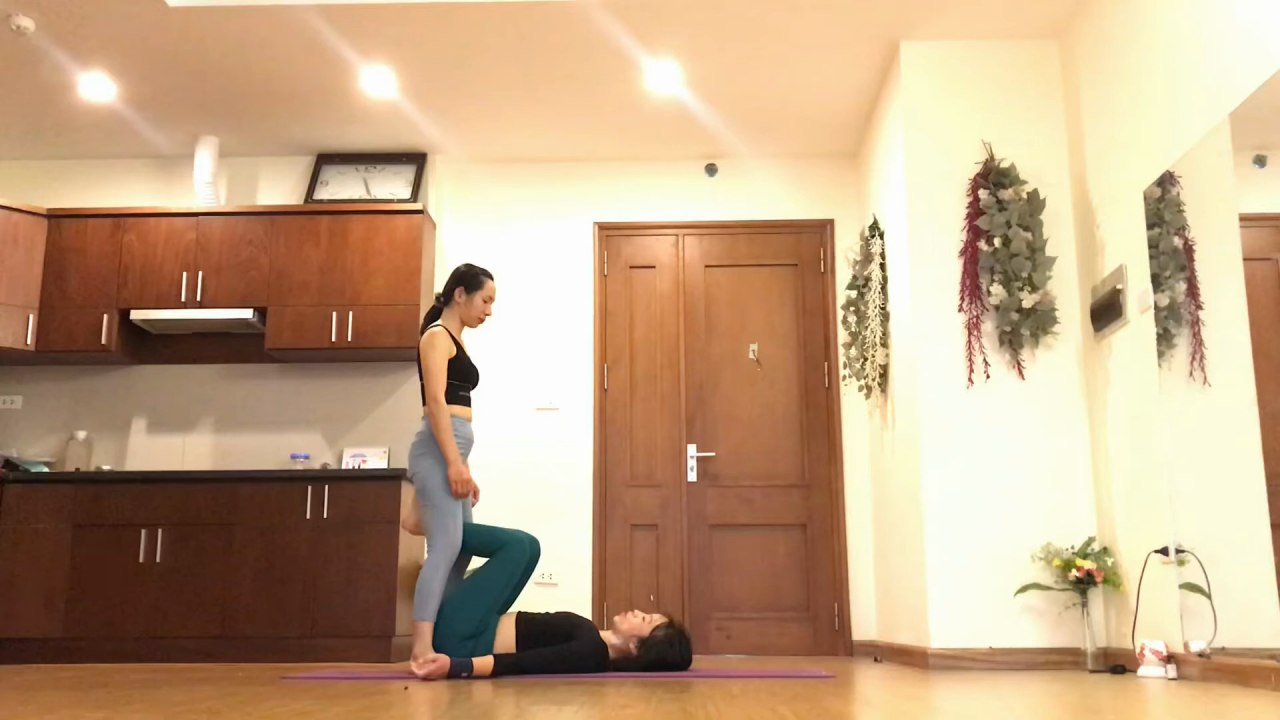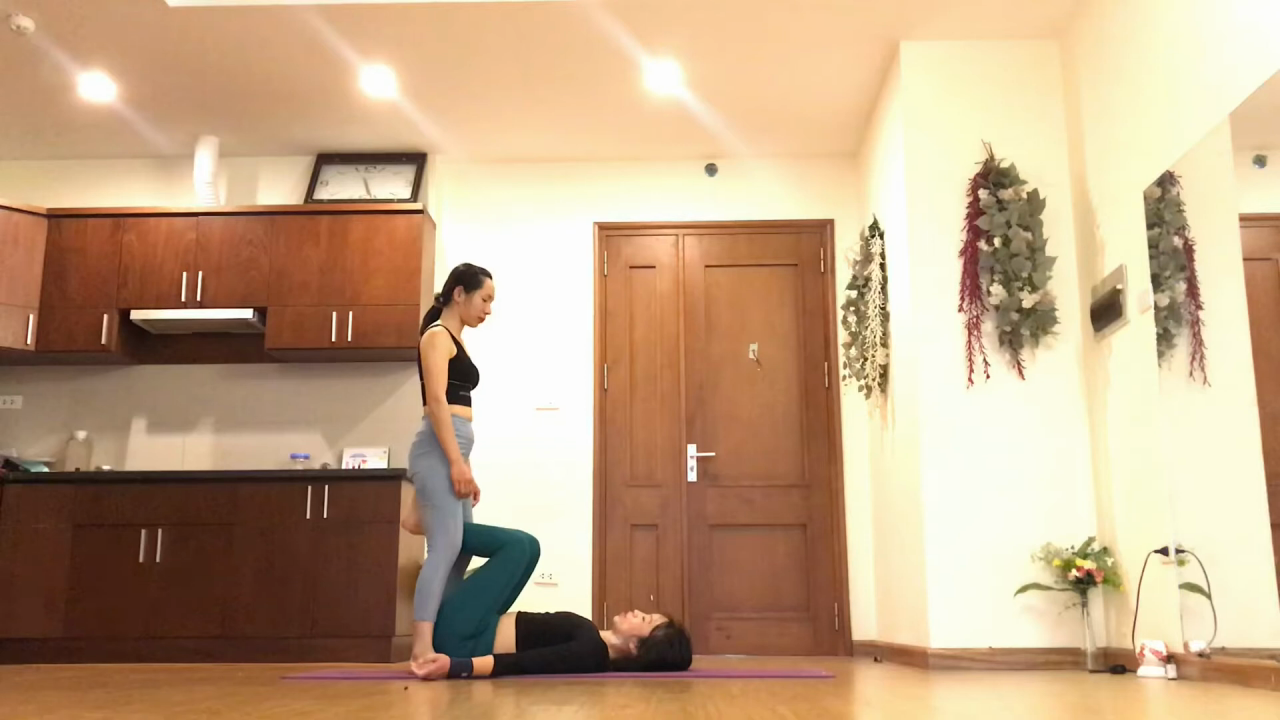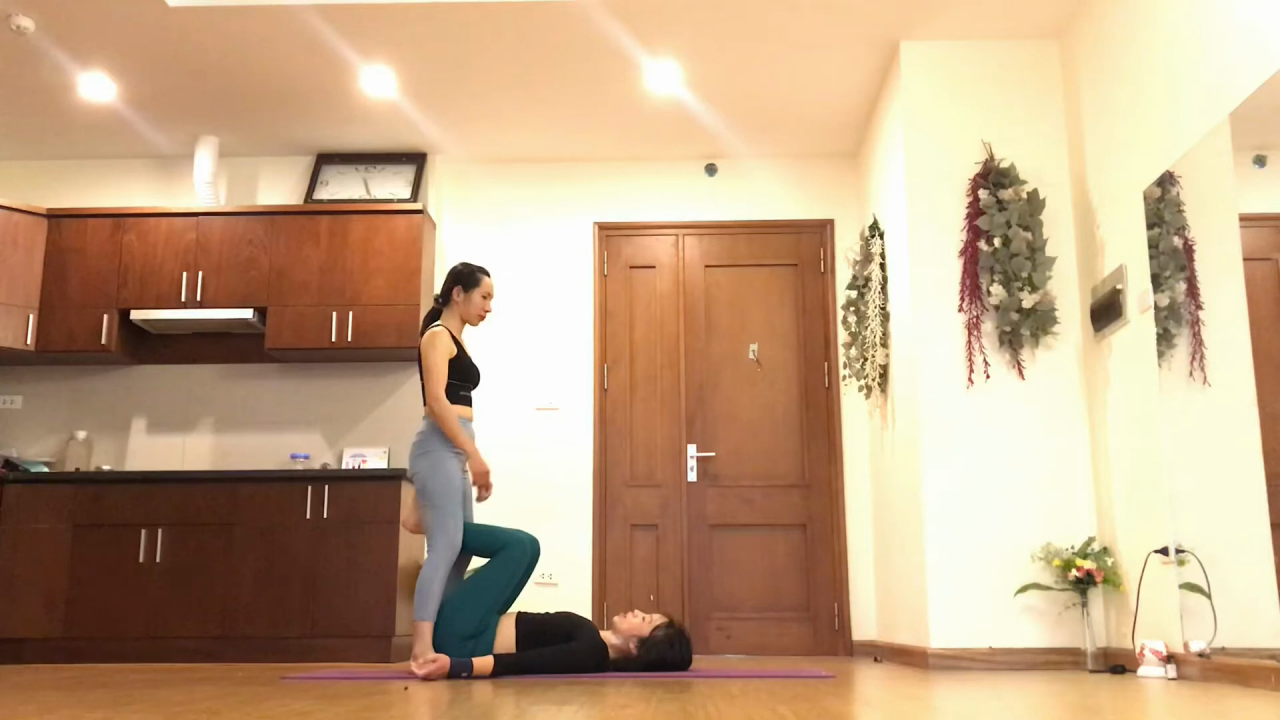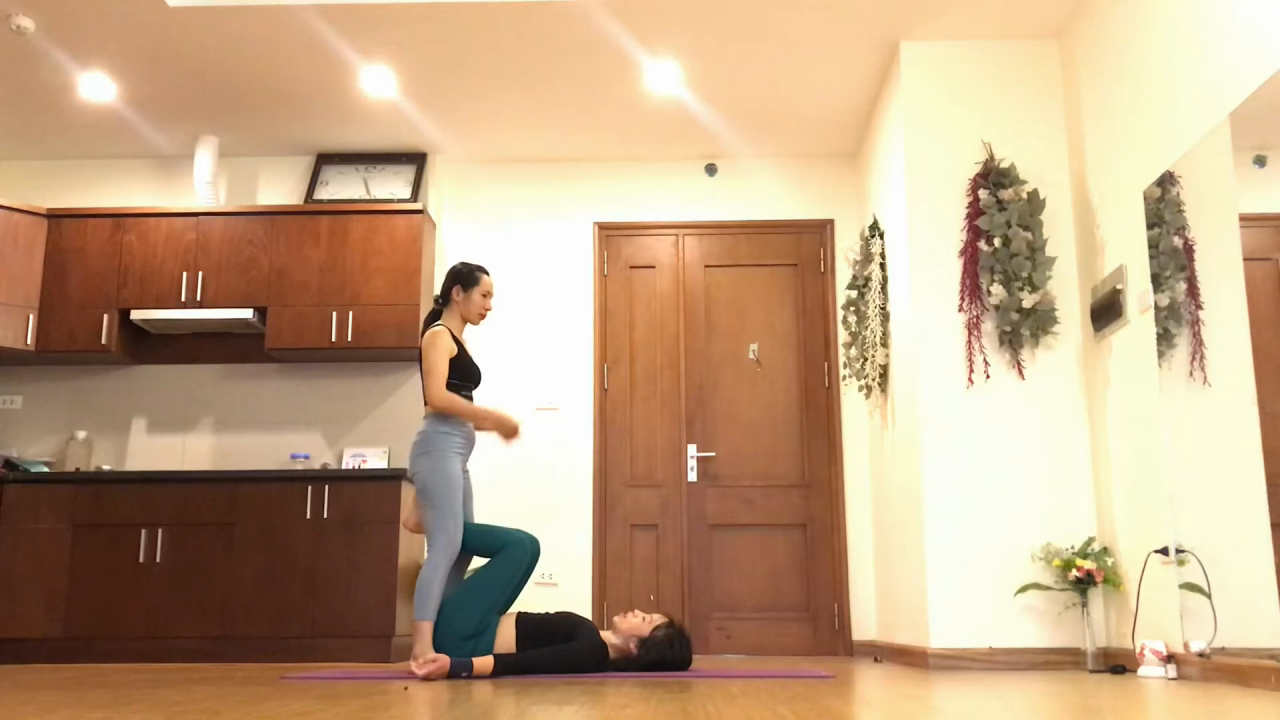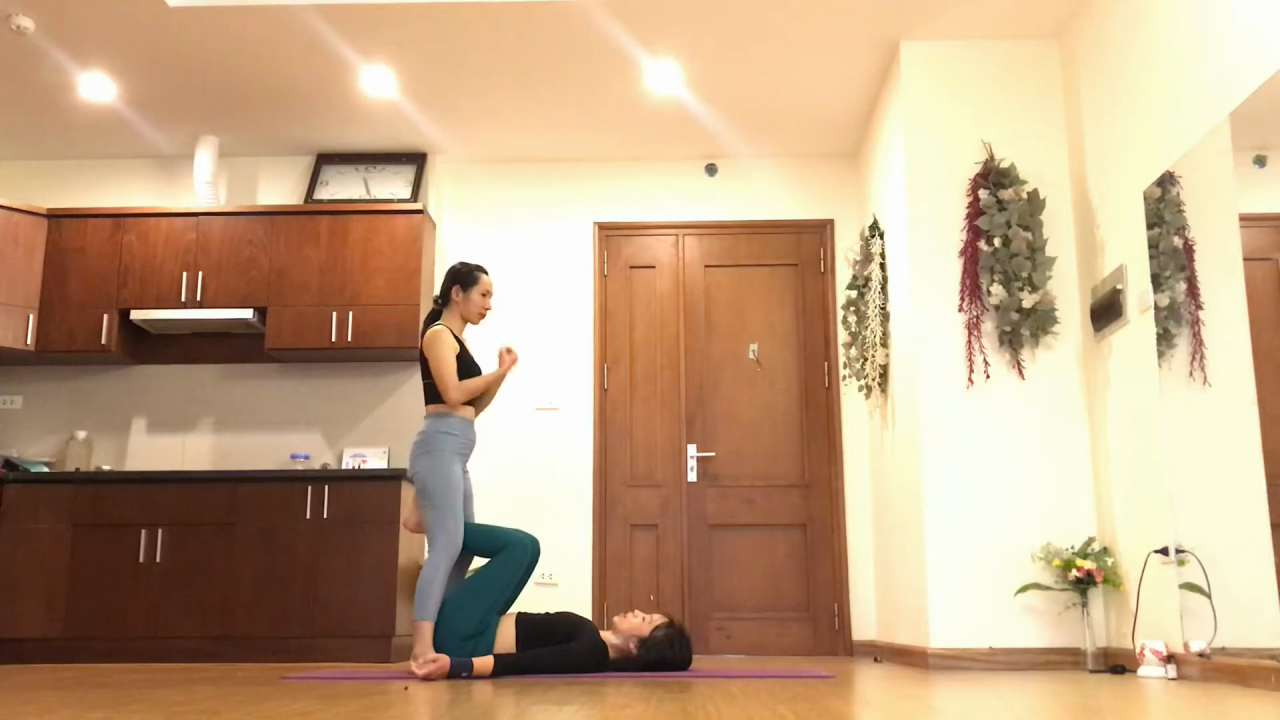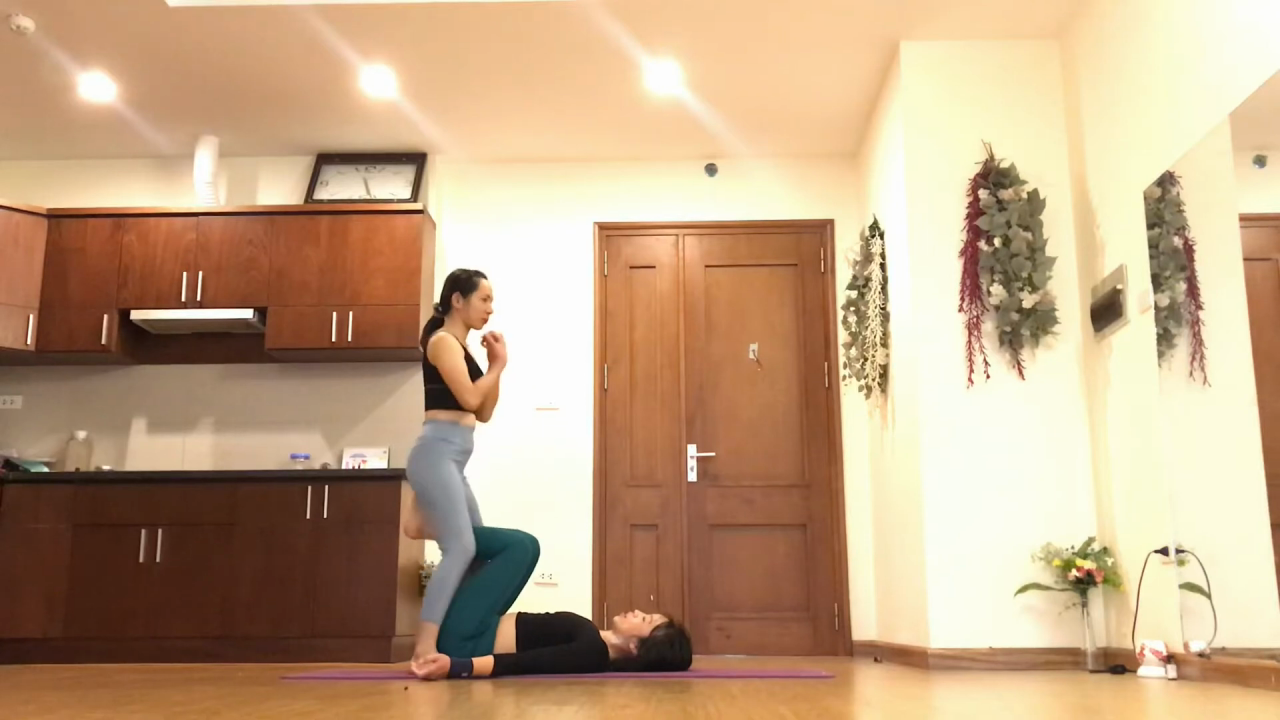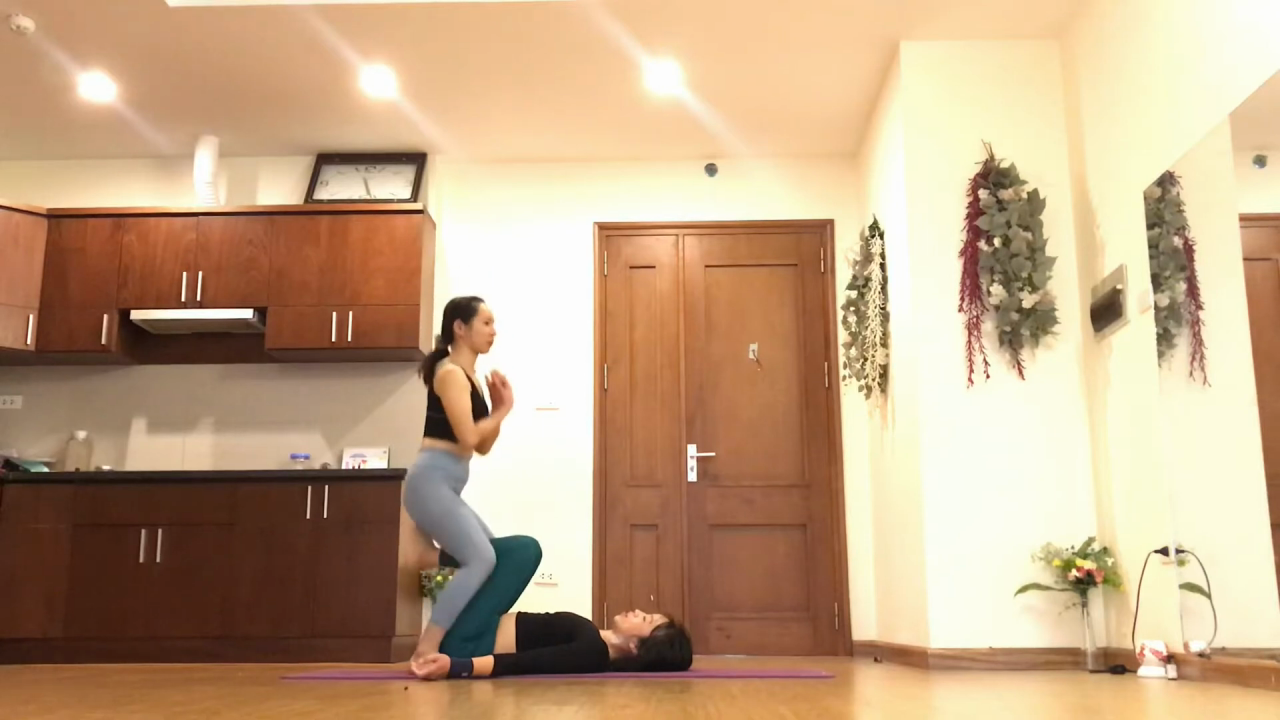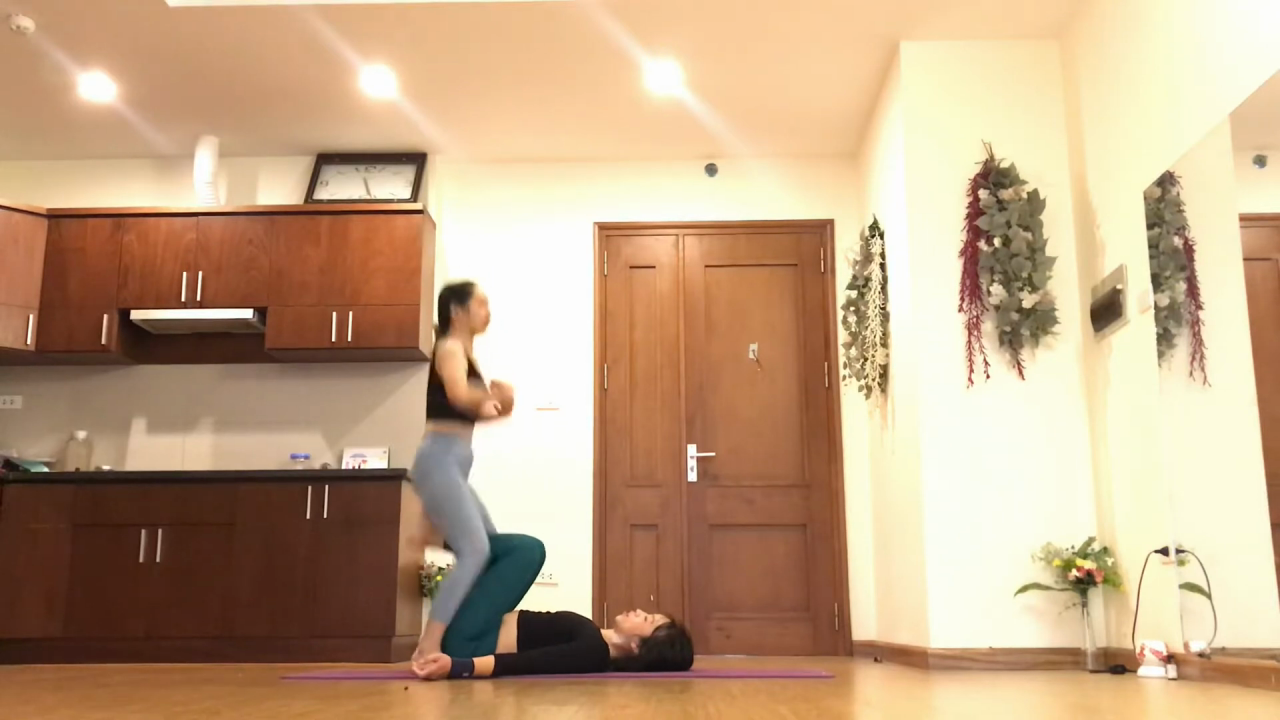
dt=0.2s
person 1, frame 1
left shoulder: (454, 340)
right shoulder: (437, 335)
right elbow: (436, 401)
left wrist: (462, 465)
right wrist: (454, 462)
left hip: (451, 451)
right hip: (438, 450)
left knee: (461, 550)
right knee: (445, 547)
right ankle: (422, 648)
person 1, frame 2
left shoulder: (454, 341)
right shoulder: (437, 335)
right elbow: (436, 401)
left wrist: (463, 466)
right wrist: (457, 462)
left hip: (451, 451)
right hip: (439, 450)
left knee: (461, 550)
right knee: (445, 547)
right ankle: (422, 648)
person 1, frame 3
left shoulder: (455, 340)
right shoulder: (438, 335)
right elbow: (436, 400)
left wrist: (470, 459)
right wrist: (474, 455)
left hip: (452, 452)
right hip: (439, 449)
left knee: (461, 550)
right knee: (445, 546)
right ankle: (421, 648)
person 1, frame 4
left shoulder: (457, 340)
right shoulder: (438, 334)
right elbow: (436, 396)
left wrist: (489, 421)
right wrist: (493, 417)
left hip: (454, 451)
right hip: (440, 447)
left knee: (462, 549)
right knee: (445, 546)
right ankle: (423, 648)
person 1, frame 5
left shoulder: (457, 340)
right shoulder: (439, 334)
right elbow: (452, 394)
left wrist: (498, 375)
right wrist: (498, 374)
left hip: (455, 452)
right hip: (440, 447)
left knee: (462, 549)
right knee: (446, 546)
right ankle: (422, 648)
person 1, frame 6
left shoulder: (460, 346)
right shoulder: (443, 341)
left elbow: (484, 413)
right elbow: (469, 397)
left wrist: (496, 364)
right wrist: (498, 366)
left hip: (452, 460)
right hip: (437, 454)
left knee: (472, 551)
right knee: (460, 550)
right ankle: (425, 648)
person 1, frame 7
left shoulder: (468, 377)
right shoulder: (450, 373)
left elbow: (483, 445)
right elbow: (467, 436)
left wrist: (498, 406)
right wrist: (503, 413)
left hip: (446, 487)
right hip: (432, 482)
left knee: (485, 558)
right knee: (481, 559)
right ankle: (427, 650)
person 1, frame 8
left shoulder: (466, 358)
right shoulder: (450, 350)
left elbow: (473, 412)
right elbow: (458, 392)
left wrist: (496, 405)
right wrist: (497, 395)
left hip: (452, 469)
right hip: (438, 465)
left knee: (492, 548)
right knee: (474, 550)
right ankle: (428, 647)
person 2, frame 1
left shoulder: (591, 653)
right shoulder: (594, 642)
left elbow: (520, 664)
left wrist: (455, 666)
left hip: (463, 639)
right hip: (475, 636)
left knee: (520, 546)
right knee: (524, 547)
person 2, frame 2
left shoulder: (592, 653)
right shoulder: (595, 642)
left elbow: (521, 664)
left wrist: (455, 666)
left hip: (463, 640)
right hip: (477, 635)
left knee: (521, 546)
right knee: (523, 548)
person 2, frame 3
left shoulder: (592, 653)
right shoulder: (594, 643)
left elbow: (519, 664)
left wrist: (457, 667)
left hip: (463, 640)
right hip: (470, 638)
left knee: (521, 546)
right knee: (524, 548)
person 2, frame 4
left shoulder: (592, 653)
right shoulder: (594, 642)
left elbow: (519, 664)
left wrist: (456, 666)
left hip: (463, 640)
right hip: (475, 637)
left knee: (521, 546)
right knee: (524, 547)
person 2, frame 5
left shoulder: (592, 653)
right shoulder: (595, 643)
left elbow: (520, 664)
left wrist: (455, 666)
left hip: (463, 641)
right hip: (473, 637)
left knee: (521, 546)
right knee: (523, 547)
person 2, frame 6
left shoulder: (592, 653)
right shoulder: (594, 642)
left elbow: (519, 664)
left wrist: (456, 666)
left hip: (464, 640)
right hip: (471, 638)
left knee: (521, 546)
right knee: (523, 548)
person 2, frame 7
left shoulder: (593, 653)
right shoulder: (594, 642)
left elbow: (519, 664)
left wrist: (456, 666)
left hip: (465, 643)
right hip: (475, 639)
left knee: (524, 550)
right knee: (524, 551)
person 2, frame 8
left shoulder: (594, 653)
right shoulder: (595, 642)
left elbow: (520, 664)
left wrist: (457, 666)
left hip: (466, 642)
right hip: (475, 640)
left knee: (528, 550)
right knee: (527, 551)
